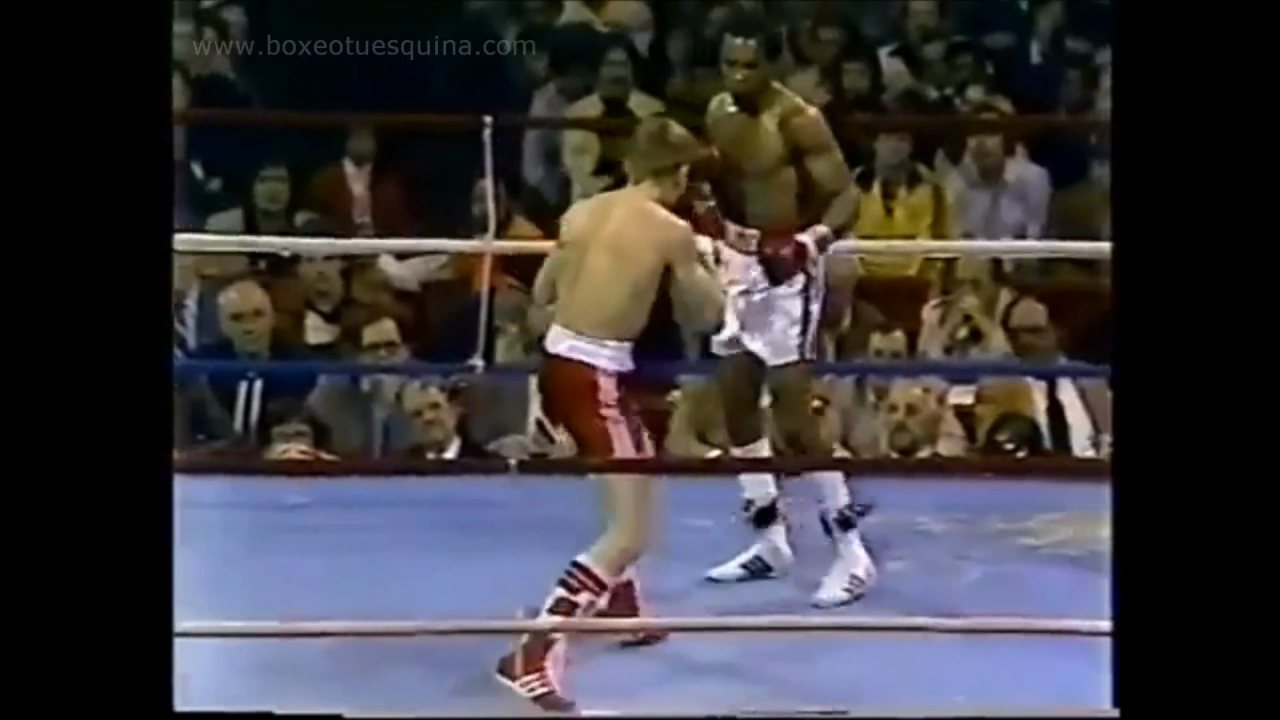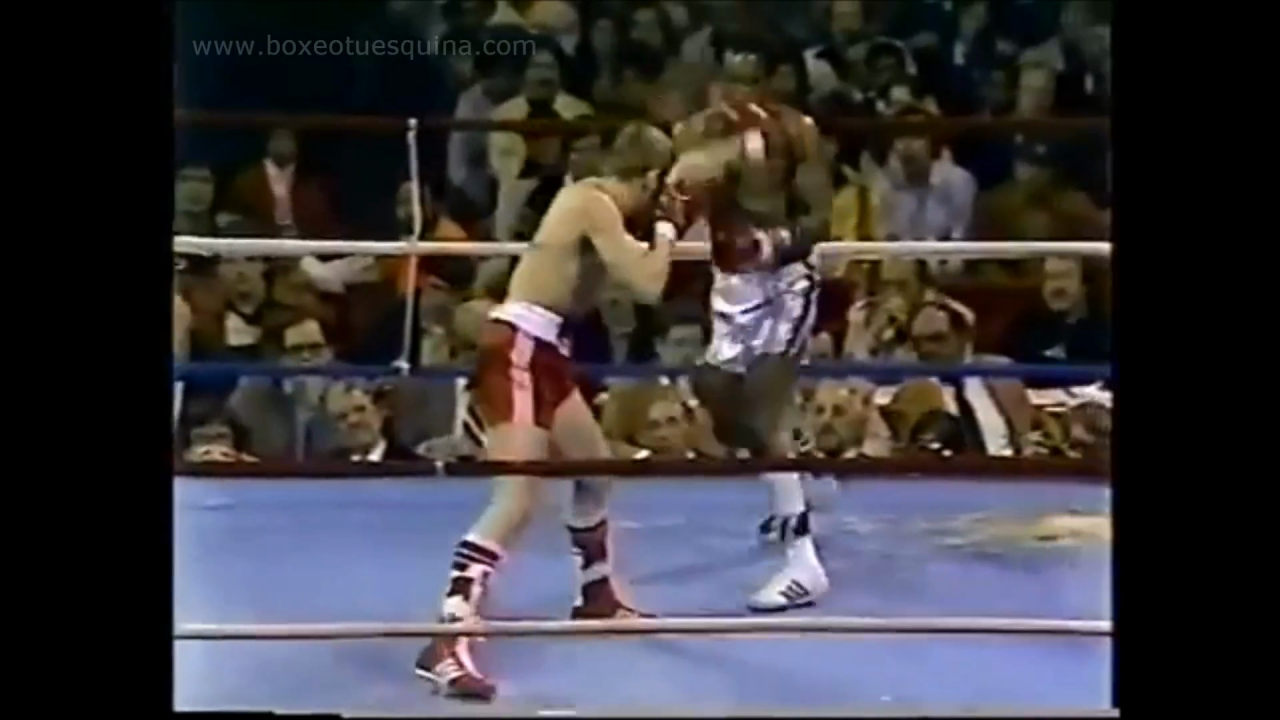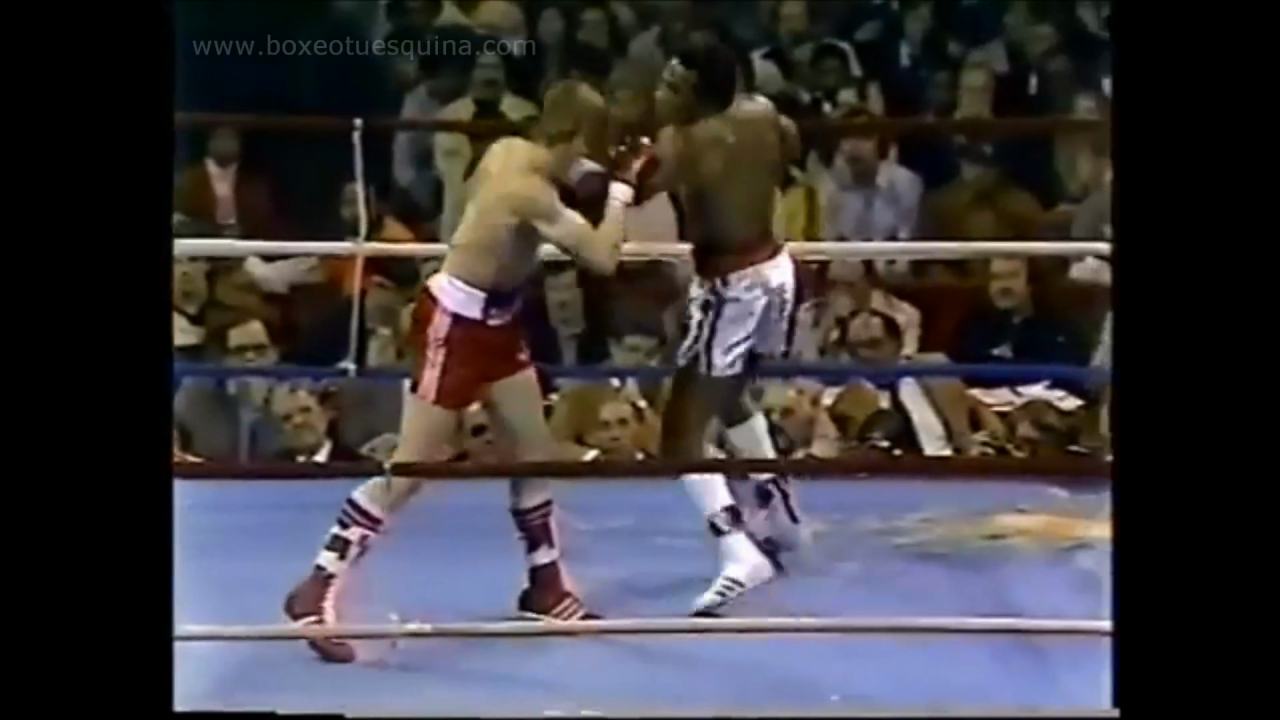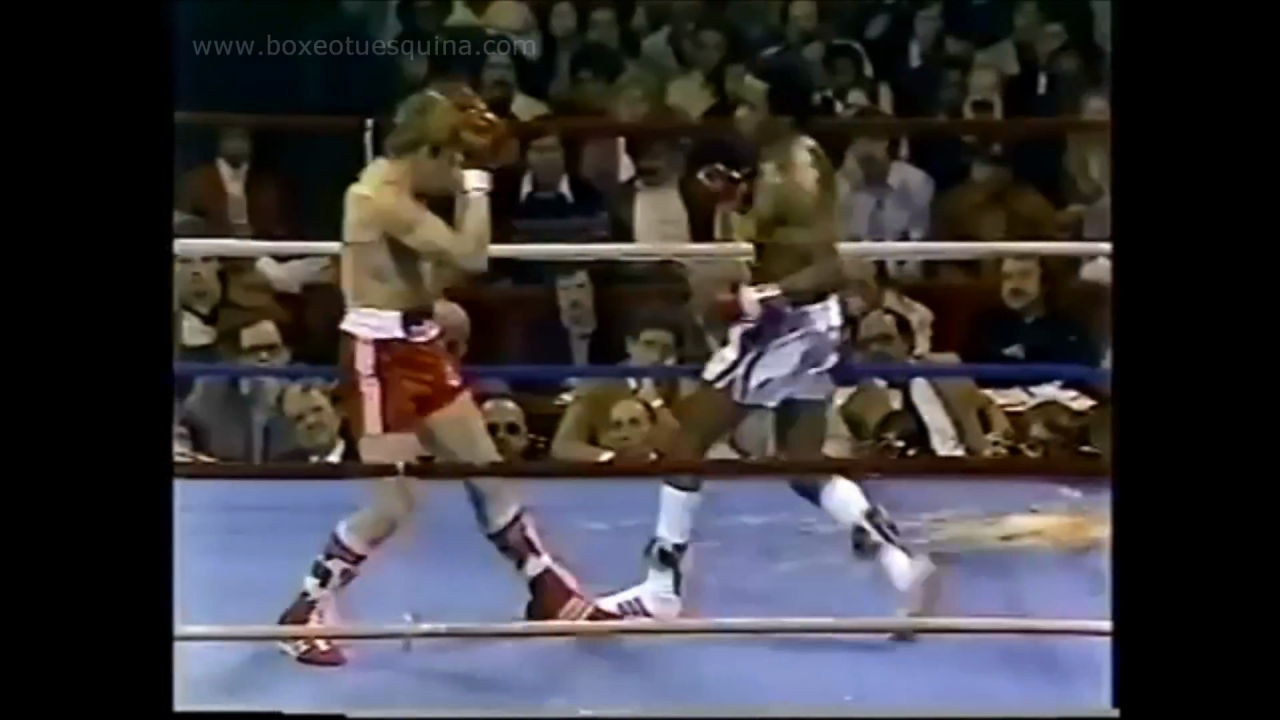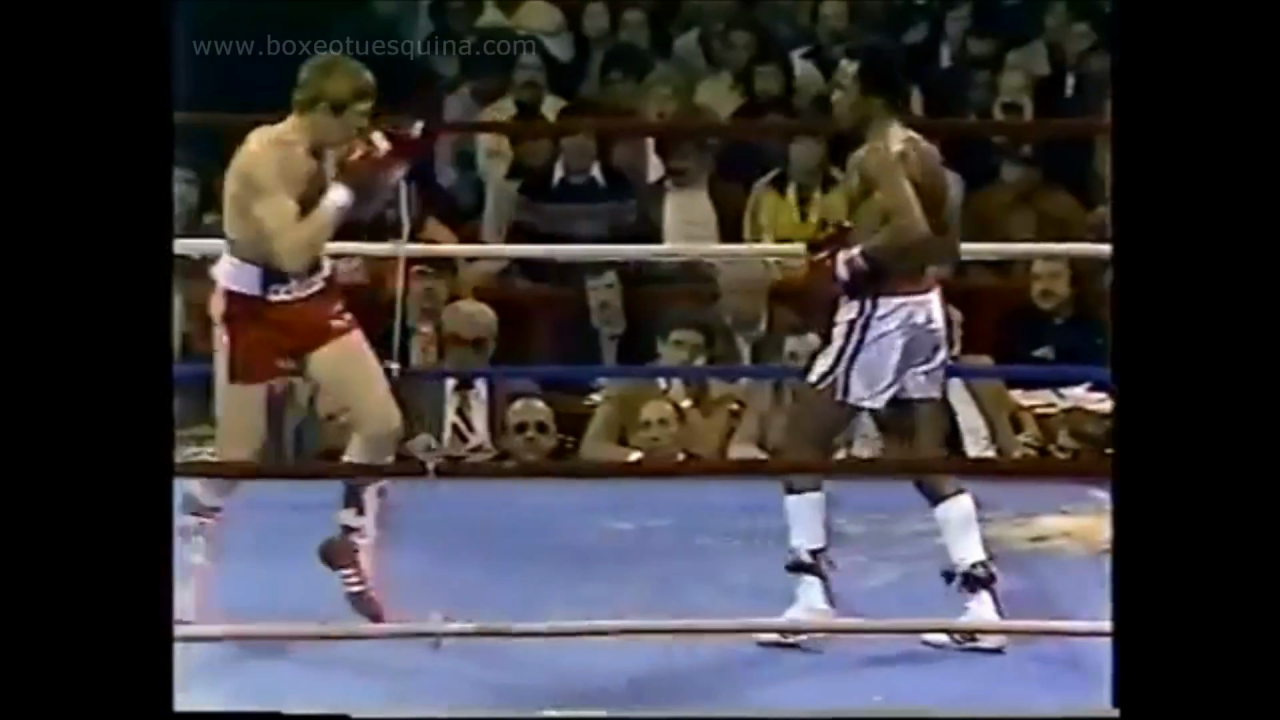
dt=0.3s
person 1, frame 1
left shoulder: (800, 120)
right shoulder: (717, 112)
left elbow: (843, 196)
left wrist: (809, 244)
left hip: (787, 268)
right hip: (739, 262)
left knee: (795, 416)
right knee: (736, 406)
right ankle: (769, 541)
person 1, frame 2
left shoulder: (795, 130)
right shoulder: (701, 128)
left elbow: (817, 219)
right elbow: (672, 202)
left wrist: (765, 244)
left hip: (787, 283)
right hip: (732, 286)
left knee: (762, 420)
right knee: (725, 417)
left ankle: (804, 568)
right ankle: (792, 497)
person 1, frame 3
left shoulder: (687, 141)
right shoulder: (761, 113)
left elbow: (634, 189)
right elbow: (790, 147)
left hip: (734, 288)
right hip: (771, 272)
left knee: (681, 433)
right knee: (728, 399)
left ankle: (741, 556)
right ankle: (779, 511)
person 1, frame 4
left shoulder: (788, 177)
right shoulder: (791, 161)
left elbow: (825, 274)
left wrist: (751, 299)
right wrist: (739, 197)
left hip: (779, 326)
right hip: (810, 323)
left knee: (682, 444)
right knee: (807, 469)
left ankle: (661, 591)
right ankle: (899, 559)
person 1, frame 5
left shoulder: (876, 156)
right shoulder: (917, 150)
left elbow: (909, 228)
right elbow: (944, 238)
left wrist: (849, 262)
left hip: (880, 314)
right hip: (922, 309)
left knee: (801, 446)
right knee: (928, 463)
left ankle: (811, 597)
right ankle: (983, 606)
person 2, frame 1
left shoulder: (579, 213)
right shoulder: (671, 231)
left elbow: (544, 294)
right elbow: (709, 318)
right wrist: (704, 252)
left hip: (560, 363)
right hip: (599, 376)
left knee: (638, 473)
right knee: (629, 532)
right ankle: (534, 652)
person 2, frame 2
left shoulder: (588, 193)
right shoulder: (597, 208)
right elbow: (648, 287)
right wrist: (669, 228)
left hip: (545, 350)
right hip: (520, 349)
left knee: (597, 469)
right knee: (518, 501)
left ankle: (597, 596)
right ankle: (448, 641)
person 2, frame 3
left shoulder: (509, 151)
right shoulder: (528, 189)
right elbow: (602, 259)
left wrist: (591, 172)
right wrist: (621, 189)
left hip: (496, 320)
right hip: (454, 324)
left knee: (538, 452)
right knee: (408, 472)
left ankle: (546, 587)
right ankle: (316, 593)
person 2, frame 4
left shoulder: (401, 180)
right shoulder: (380, 199)
right elbow: (469, 256)
left wrist: (472, 158)
right wrist: (477, 174)
left hip: (421, 343)
right hip: (379, 353)
left knee: (486, 469)
right knee: (391, 507)
left ankle: (554, 594)
right ankle: (307, 610)
person 2, frame 5
left shoulder: (332, 147)
right shoulder: (263, 159)
left elbow: (364, 211)
right elbow: (292, 248)
left wrist: (388, 169)
right wrist: (342, 190)
left hip: (313, 296)
right hip: (251, 304)
left knee: (383, 425)
right knee: (236, 454)
left ankle: (349, 545)
